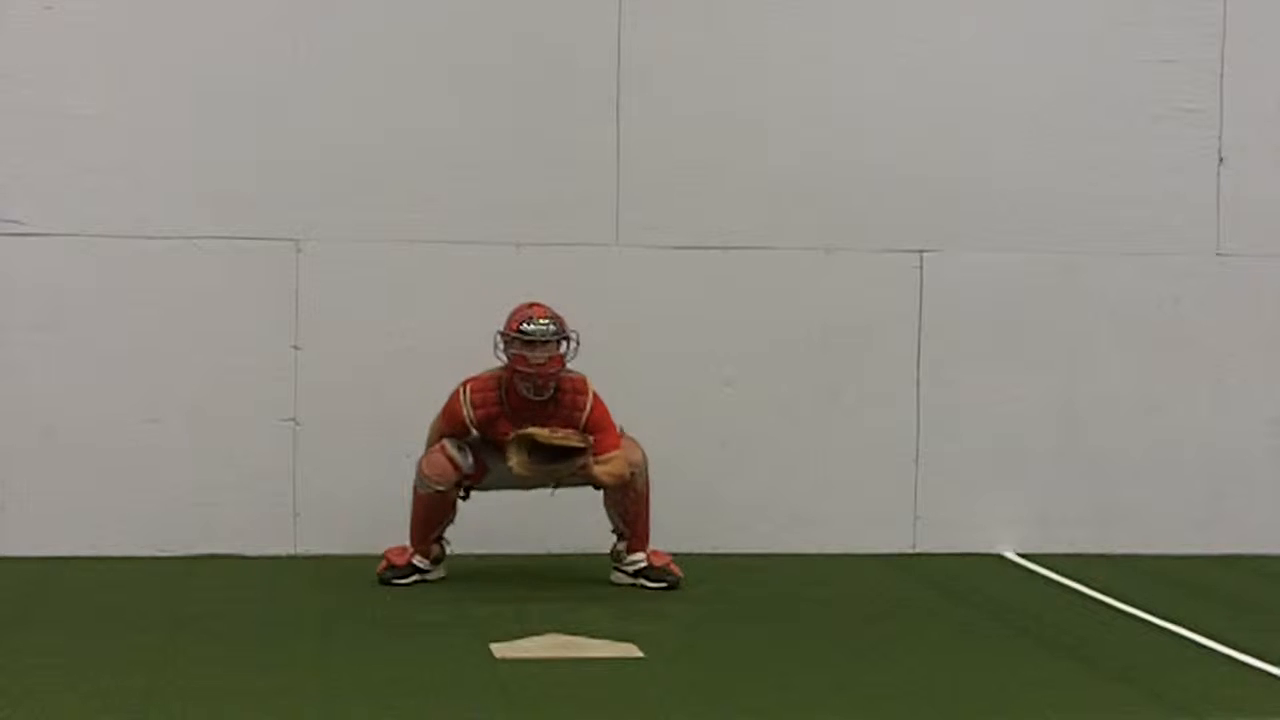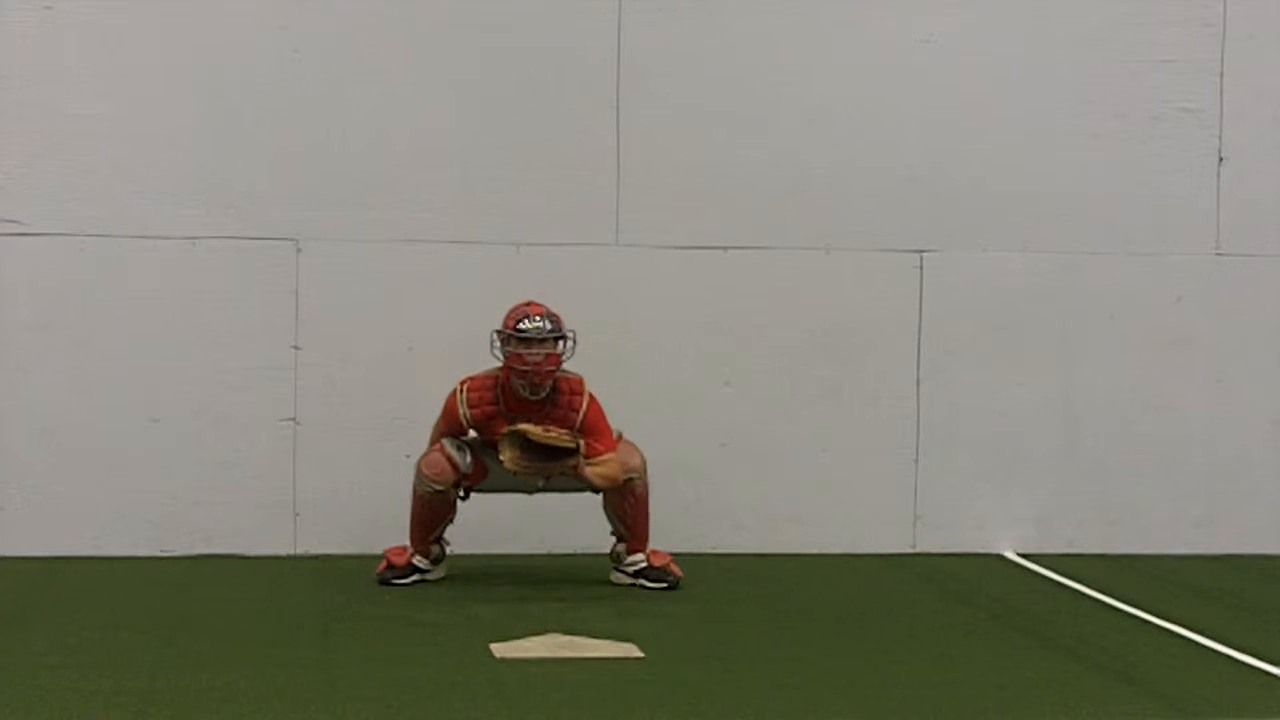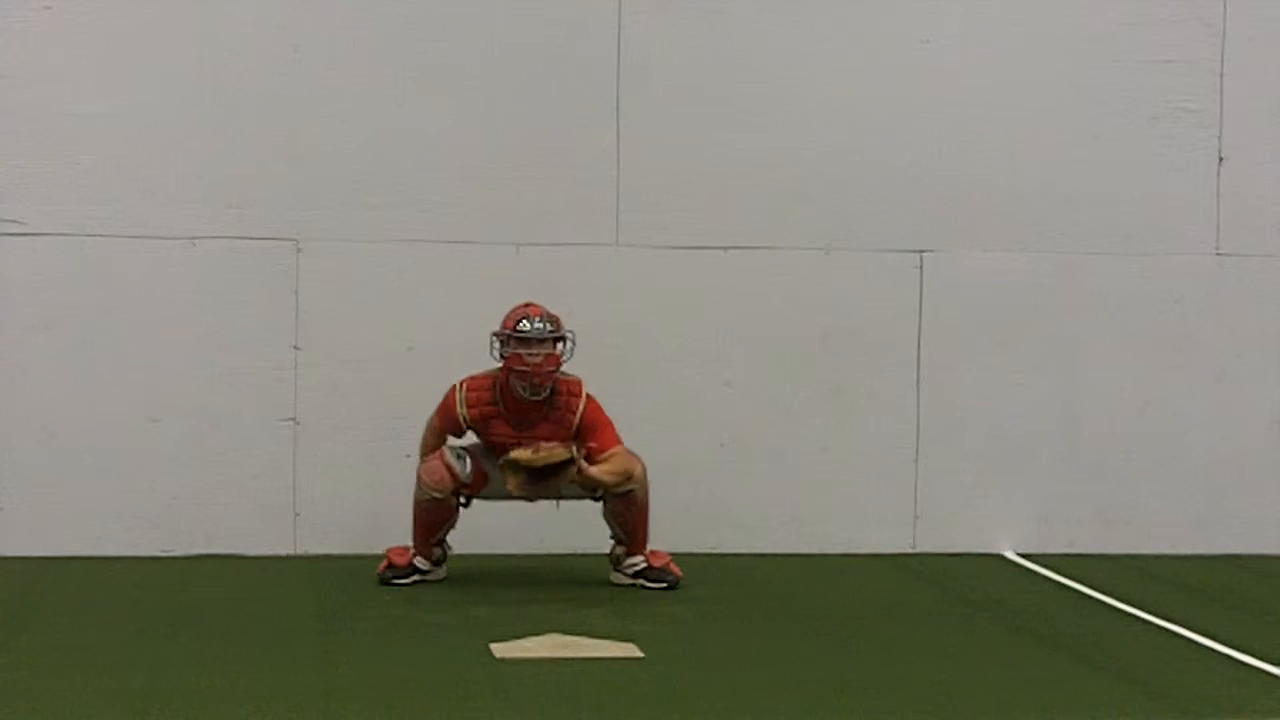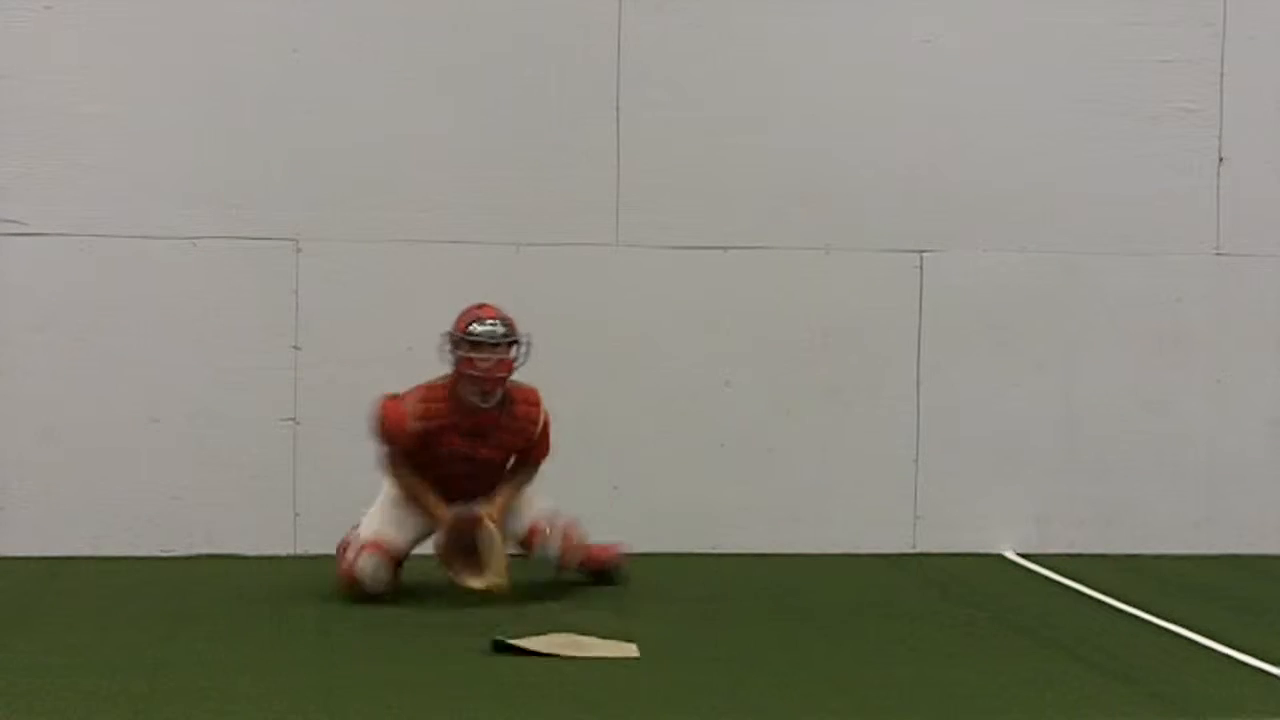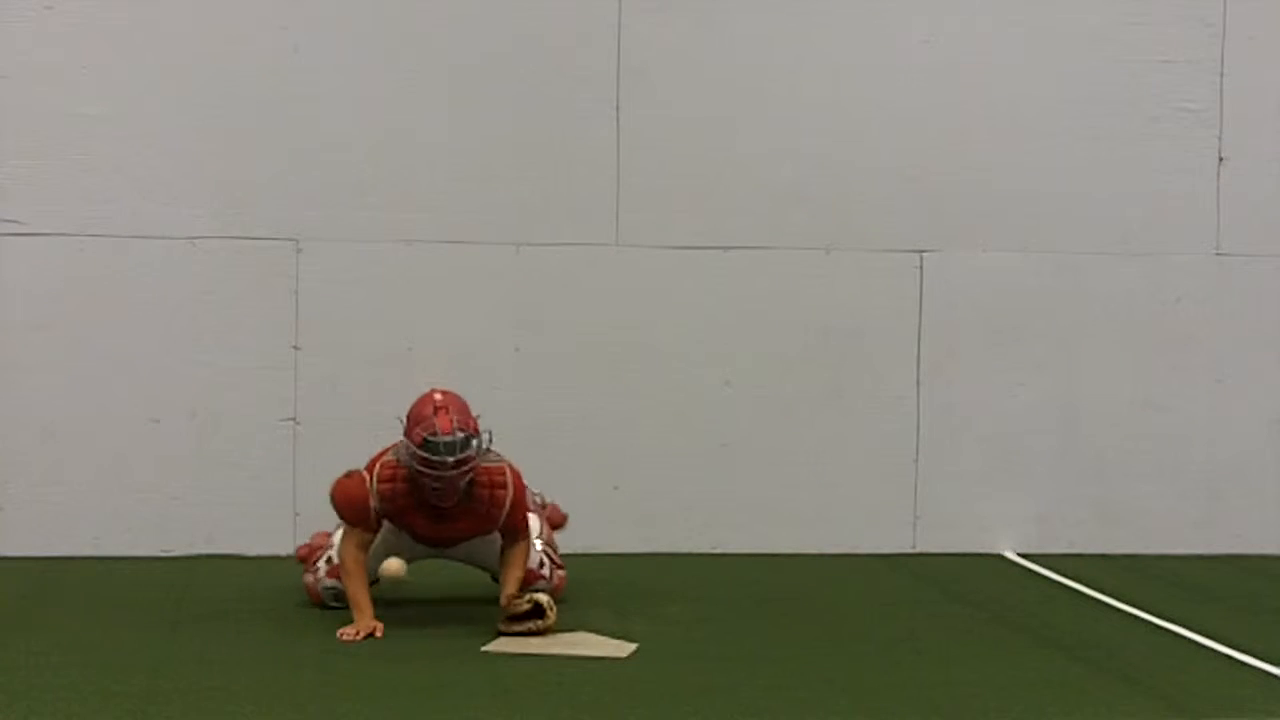
dt=0.5s
person 1, frame 1
left shoulder: (581, 396)
right shoulder: (477, 395)
left elbow: (619, 470)
right elbow: (440, 432)
left wrist: (592, 472)
right wrist: (431, 479)
right hip: (497, 460)
left knee: (631, 456)
right knee: (436, 465)
left ankle: (633, 557)
right ankle: (423, 555)
person 1, frame 2
left shoulder: (577, 398)
right shoulder: (473, 395)
left elbow: (613, 473)
right elbow: (441, 438)
left wrist: (584, 473)
right wrist: (439, 478)
right hip: (496, 463)
left knee: (628, 461)
right knee: (434, 464)
left ankle: (632, 559)
right ankle: (424, 555)
person 1, frame 3
left shoulder: (576, 400)
right shoulder: (472, 395)
left elbow: (621, 466)
right elbow: (435, 432)
left wrist: (589, 474)
right wrist: (430, 485)
right hip: (497, 468)
left knee: (632, 471)
right knee: (435, 473)
left ankle: (631, 560)
right ankle: (426, 558)
person 1, frame 4
left shoulder: (529, 409)
right shoulder: (422, 407)
left elbow: (528, 465)
right elbow: (396, 461)
left wrist: (498, 504)
right wrist: (434, 507)
left hip: (491, 494)
right hip: (422, 493)
left knee: (562, 552)
right knee: (363, 577)
person 1, frame 5
left shoulder: (502, 482)
right shoulder: (384, 477)
left elbow: (515, 541)
right elbow: (355, 547)
left wrist: (510, 593)
right wrist: (363, 617)
left hip: (476, 535)
right hip: (401, 529)
left knee: (546, 584)
right knee: (325, 586)
left ankle: (532, 514)
